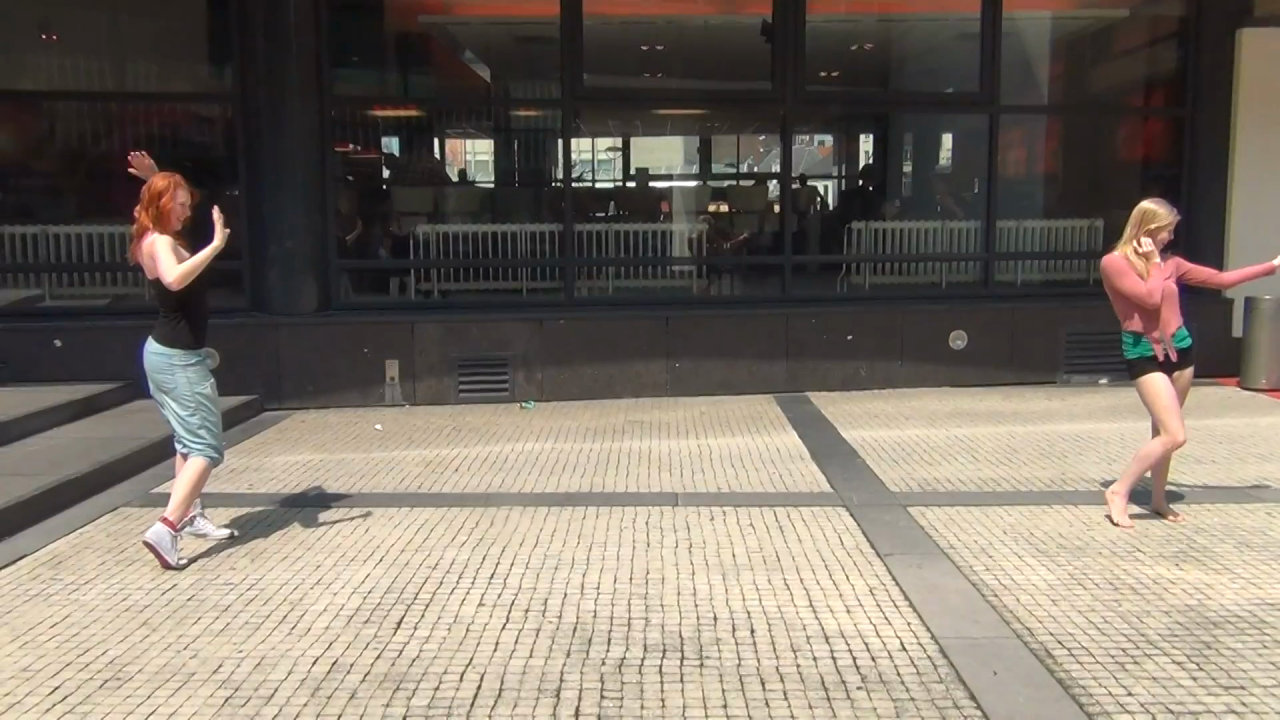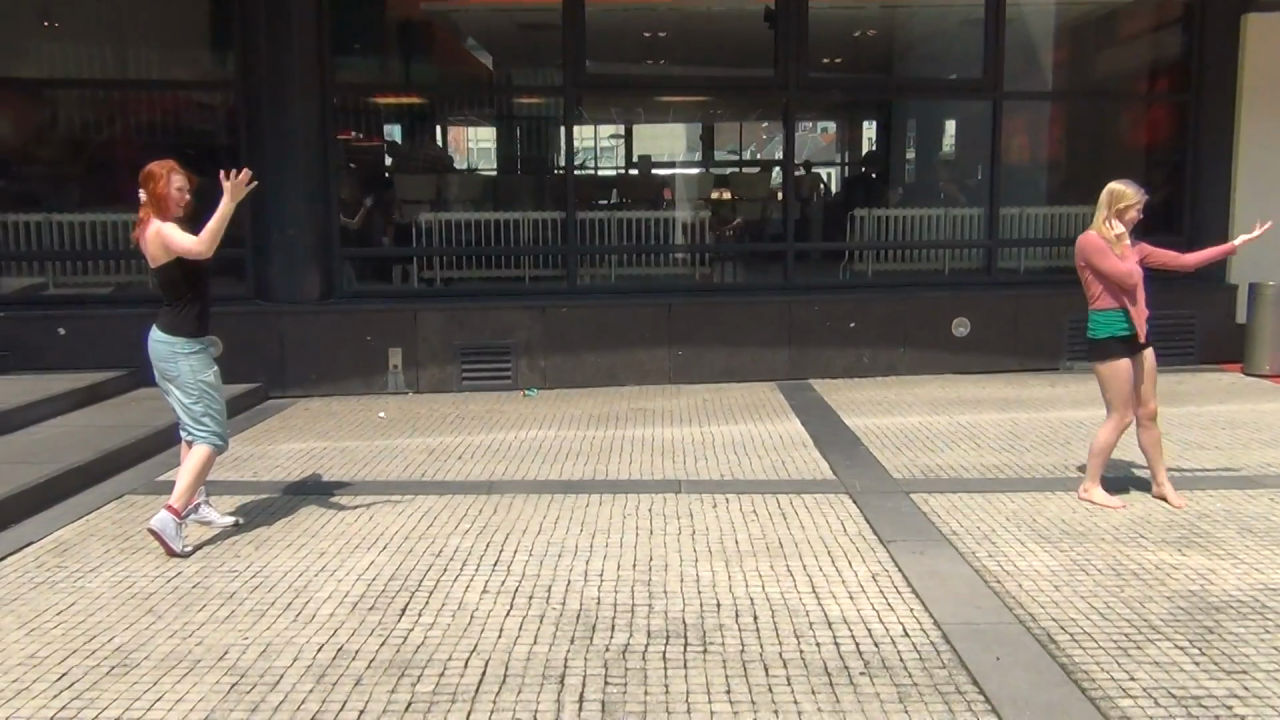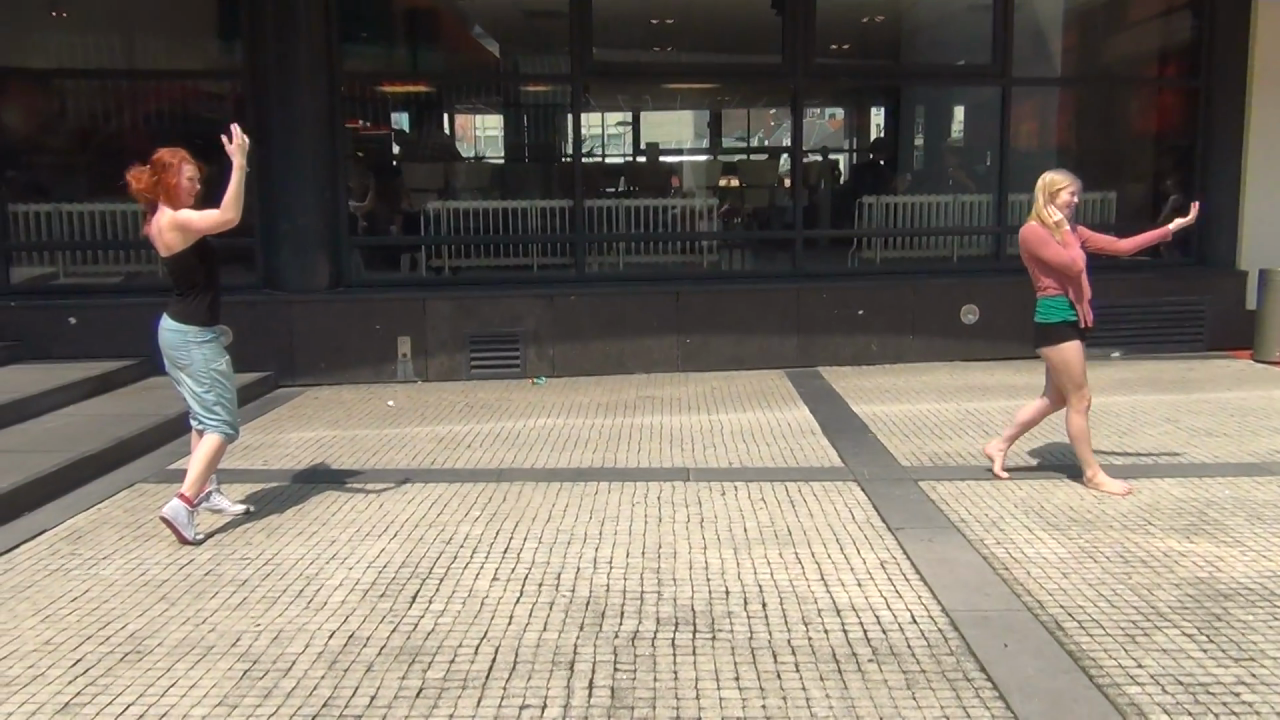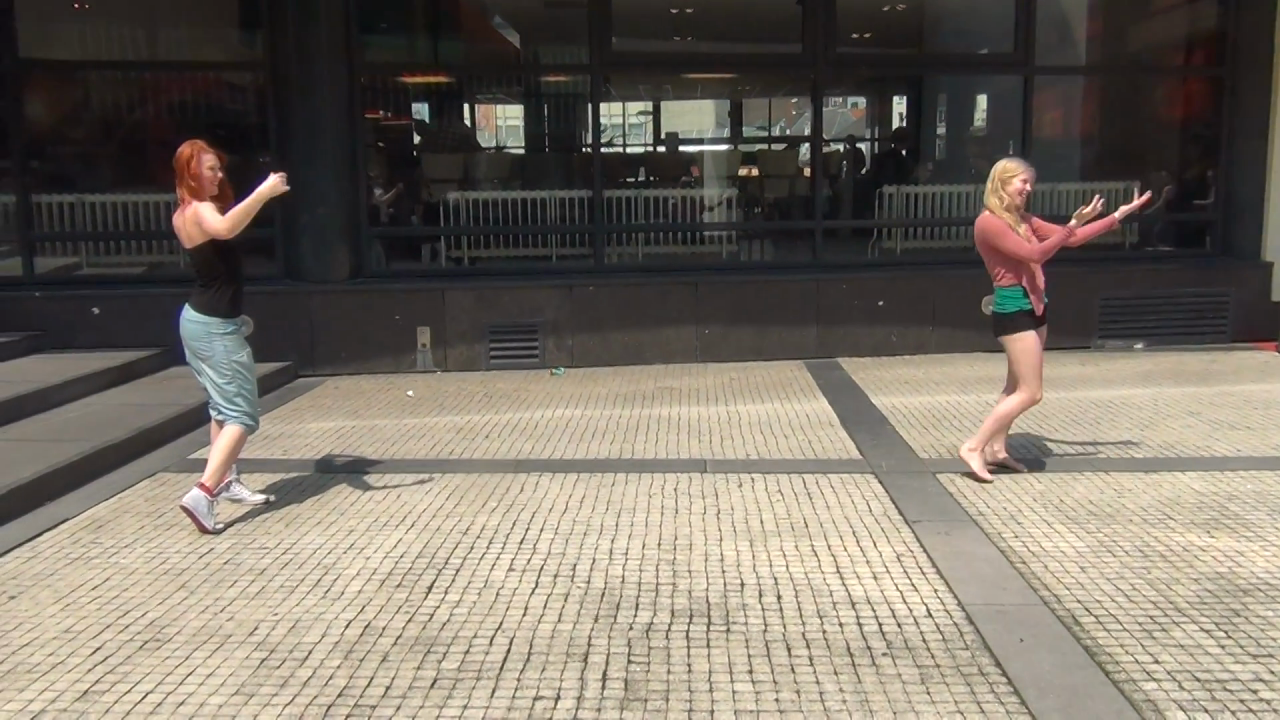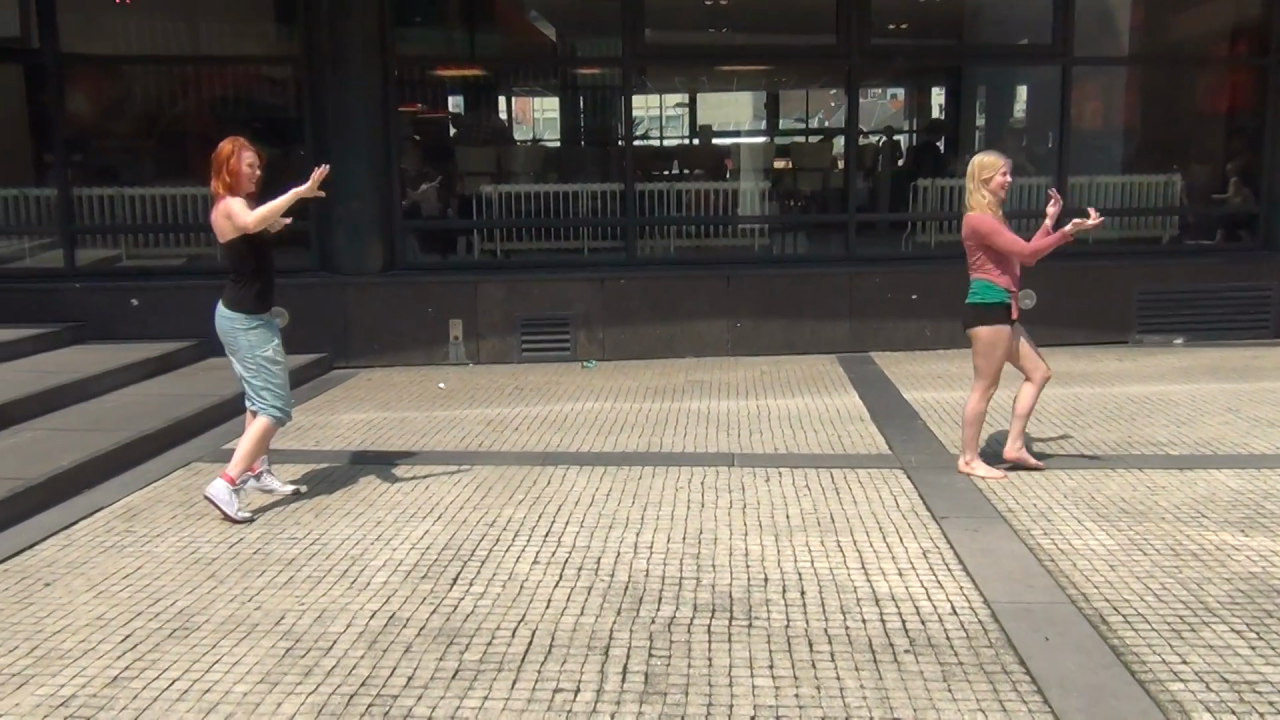
dt=0.4s
person 1, frame 1
left shoulder: (158, 238)
right shoulder: (160, 242)
left elbow: (165, 205)
right elbow: (175, 279)
left wrist: (155, 186)
right wrist: (214, 246)
left hip: (168, 353)
right hip: (177, 360)
left knee: (189, 441)
right knee: (205, 448)
left ankle: (190, 515)
right ankle: (165, 530)
person 1, frame 2
left shoulder: (156, 228)
right shoulder: (163, 230)
right elbow: (201, 248)
right wrist: (227, 202)
left hip: (171, 341)
right hip: (183, 346)
left knee: (194, 428)
right knee: (210, 434)
left ankle: (194, 502)
right ankle: (170, 516)
person 1, frame 3
left shoulder: (162, 219)
right shoulder: (176, 220)
right elbow: (229, 217)
right wrist: (239, 163)
left hip: (178, 328)
right hip: (194, 335)
left knee: (203, 416)
right knee: (221, 423)
left ankle: (204, 490)
right ankle: (182, 504)
person 1, frame 4
left shoulder: (187, 213)
right shoulder: (199, 211)
left elbow: (224, 227)
right elbow: (226, 228)
right wrist: (265, 191)
left hip: (199, 320)
right hip: (216, 326)
left knee: (223, 407)
right knee: (241, 414)
left ankle: (226, 481)
right ankle: (202, 494)
person 1, frame 5
left shoulder: (231, 208)
right shoulder: (231, 207)
left elbow: (254, 227)
right elbow: (252, 221)
left wrist: (272, 225)
right wrist: (299, 192)
left hip: (241, 315)
right hip: (247, 320)
left knee: (260, 399)
right knee: (274, 406)
left ankle: (258, 471)
right ankle: (226, 484)
person 2, frame 1
left shoulder: (1170, 262)
right shoulder: (1114, 263)
left elbow: (1221, 279)
right elbow: (1151, 298)
right wrist: (1155, 262)
left hip: (1179, 349)
right hip: (1144, 354)
left knee: (1163, 432)
right knee: (1174, 436)
left ankle: (1158, 499)
right ankle: (1119, 491)
person 2, frame 2
left shoulder: (1133, 246)
right shoulder: (1089, 242)
left elbow: (1184, 261)
right elbow: (1128, 277)
left wrist: (1236, 243)
right wrist: (1124, 243)
left hip: (1136, 334)
right hip: (1108, 336)
left knee: (1148, 412)
right knee: (1120, 418)
left ankle: (1161, 483)
right ankle: (1090, 485)
person 2, frame 3
left shoulder: (1072, 231)
right shoulder: (1032, 232)
left elbow: (1121, 246)
right elbow: (1074, 265)
left wrist: (1172, 227)
right wrist: (1064, 230)
left hip: (1071, 320)
right hip: (1055, 321)
left knee: (1056, 398)
right knee: (1079, 400)
left ankle: (998, 446)
right ankle: (1093, 474)
person 2, frame 4
left shoulder: (1023, 220)
right shoulder: (988, 222)
left elbow: (1072, 239)
right elbow: (1033, 255)
left wrist: (1119, 214)
right wrist: (1073, 223)
left hip: (1033, 308)
right hip: (1013, 312)
left knee: (1016, 387)
right knee: (1029, 393)
left ankle: (995, 449)
right ankle: (974, 447)
person 2, frame 5
left shoulder: (992, 216)
right shoulder: (978, 220)
left elbow: (1024, 254)
right elbow: (1027, 253)
left wrist: (1050, 221)
right wrist: (1069, 230)
left hip: (1001, 308)
right hip: (987, 307)
left knee: (1039, 373)
right knee: (985, 387)
left ankle: (1015, 446)
right ankle: (969, 458)
